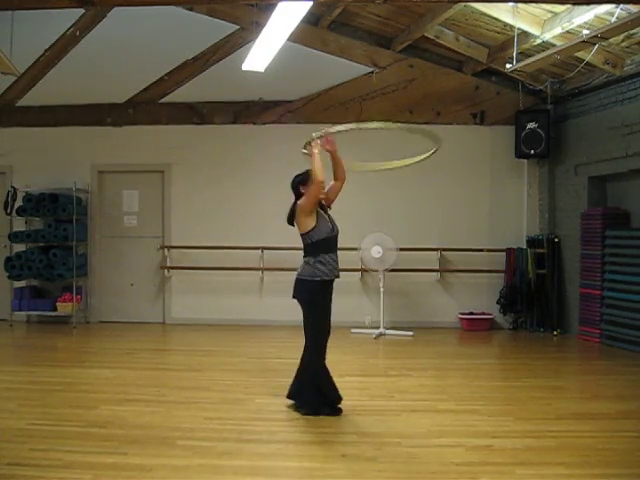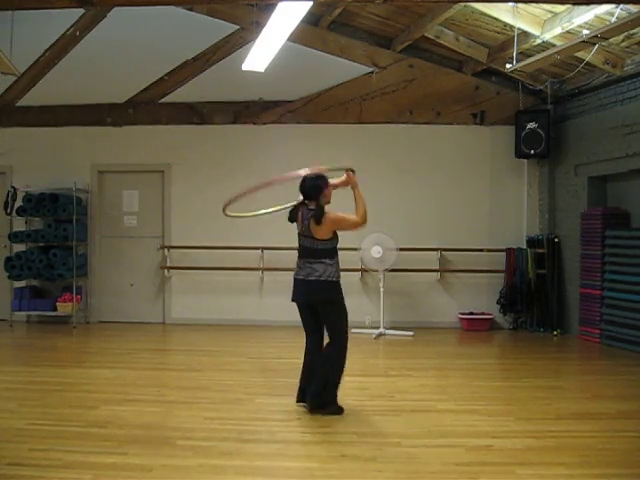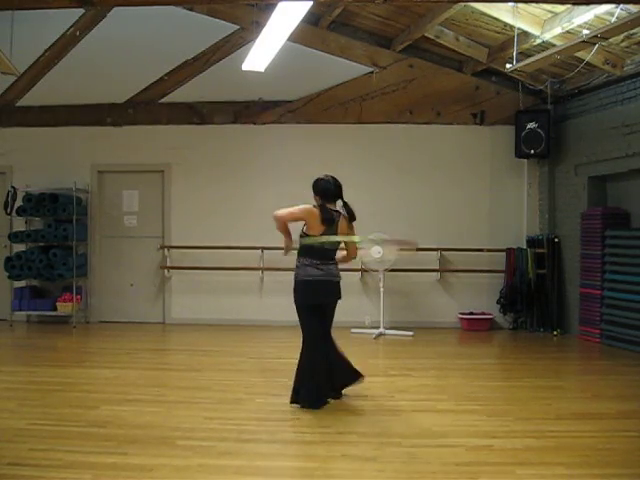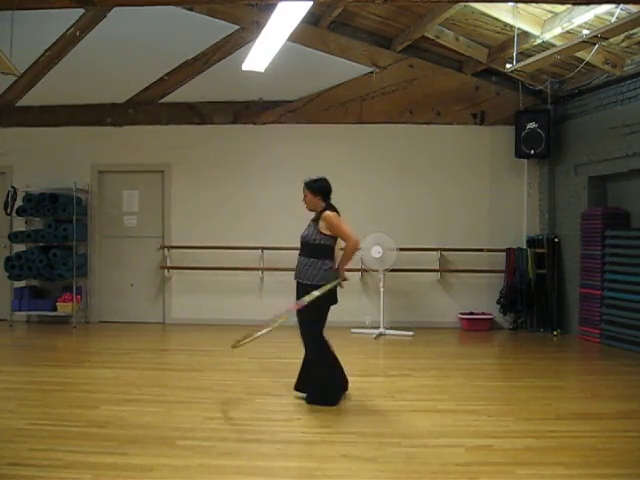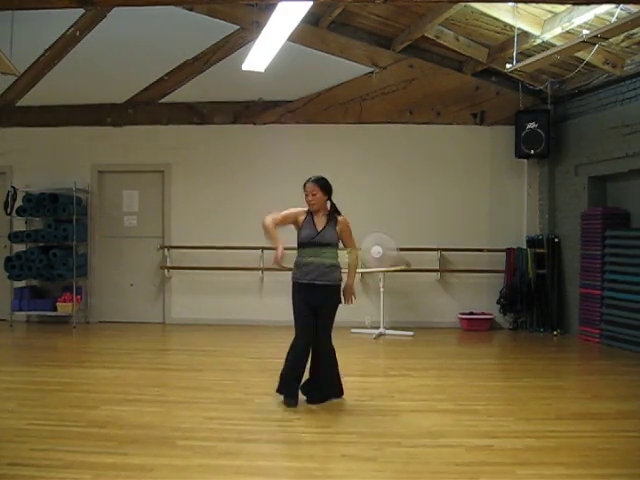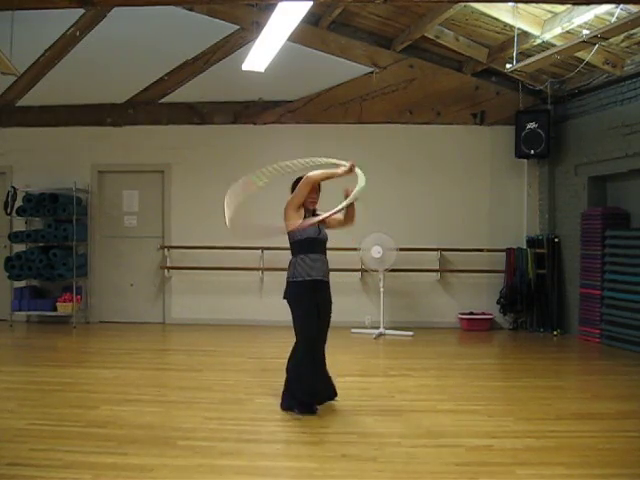
dt=0.3s
person 1, frame 1
left shoulder: (322, 207)
right shoulder: (304, 208)
left elbow: (340, 178)
right elbow: (318, 180)
left wrist: (332, 152)
right wrist: (315, 153)
left hip: (322, 284)
right hip: (312, 285)
left knee: (316, 342)
right knee: (317, 343)
left ankle: (304, 396)
right ankle: (315, 401)
person 1, frame 2
left shoulder: (302, 210)
right shoulder: (331, 218)
left elbow: (307, 188)
right elbow: (361, 220)
left wrist: (340, 181)
right wrist: (356, 187)
left hip: (302, 285)
right hip: (326, 286)
left knee: (313, 339)
right knee: (337, 341)
left ankle: (311, 395)
right ankle: (322, 399)
person 1, frame 3
left shoulder: (312, 213)
right shoulder: (344, 221)
left elbow: (279, 216)
right elbow: (352, 254)
left wrist: (287, 238)
left hip: (306, 285)
right hip: (330, 285)
left knee: (311, 339)
right knee: (323, 336)
left ankle: (312, 395)
right ankle: (334, 385)
person 1, frame 4
left shoulder: (330, 217)
right shoulder: (314, 219)
left elbow: (353, 243)
left wrist: (339, 269)
right wrist: (335, 265)
left hip: (320, 287)
right hip: (304, 285)
left knee: (313, 338)
right knee: (309, 336)
left ankle: (328, 391)
right ankle: (313, 384)
person 1, frame 5
left shoulder: (340, 221)
right shoulder: (299, 216)
left elbow: (352, 251)
right elbow: (268, 220)
left wrist: (350, 281)
right wrist: (278, 246)
left hip: (328, 288)
right hip: (302, 286)
left knee: (322, 339)
right knee: (303, 338)
left ankle: (321, 389)
right ankle: (290, 388)
person 1, frame 6
left shoulder: (319, 218)
right shoulder: (292, 210)
left elbow: (347, 220)
right elbow: (308, 179)
left wrist: (350, 202)
right wrist: (338, 172)
left hip: (320, 285)
right hip: (300, 286)
left knee: (317, 340)
right knee: (306, 340)
left ankle: (317, 392)
right ankle: (295, 400)
